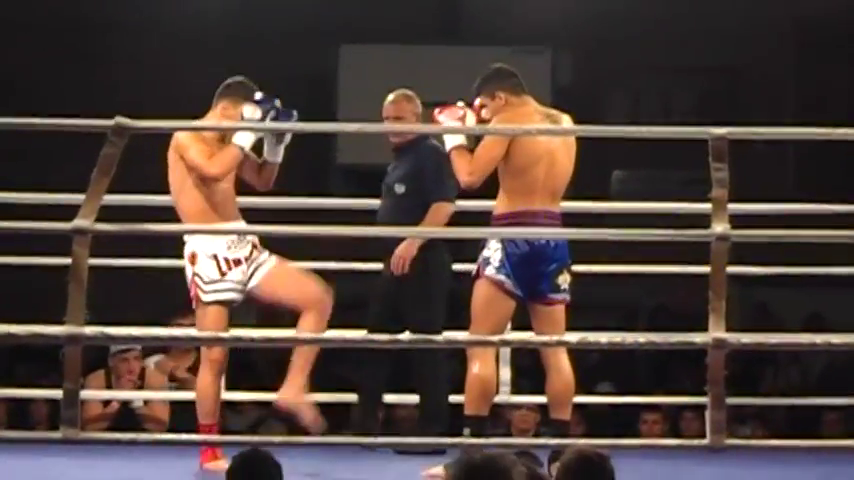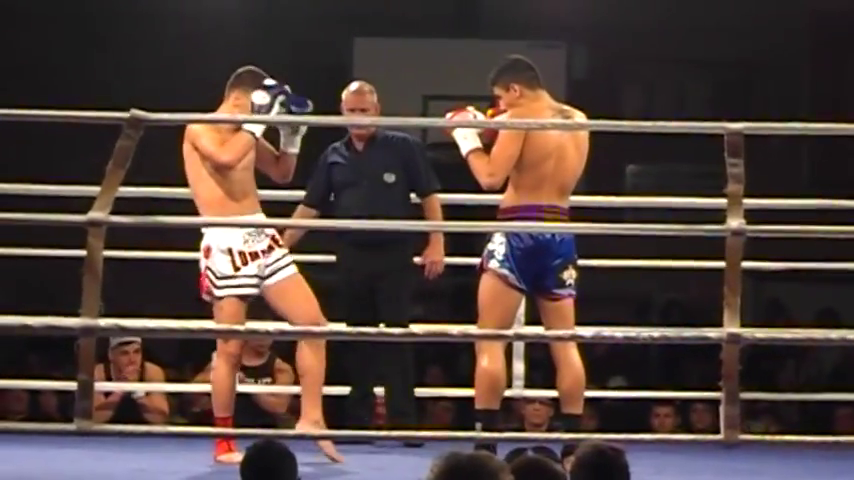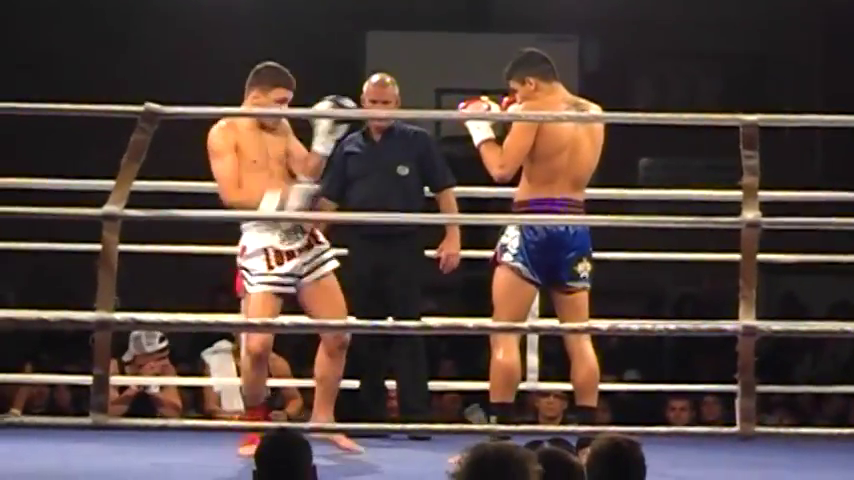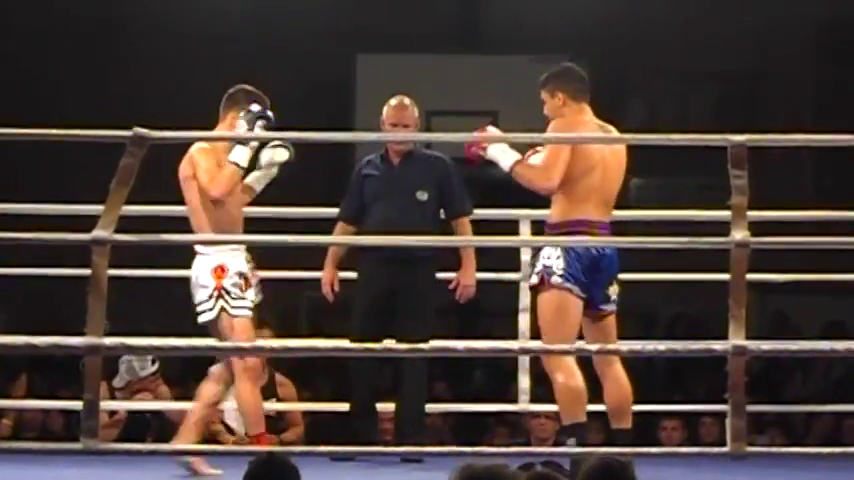
dt=0.7s
person 1, frame 1
left shoulder: (222, 140)
right shoulder: (187, 138)
left elbow: (262, 181)
right elbow: (209, 170)
left wrist: (274, 140)
right wrist: (247, 130)
left hip: (242, 242)
right hip: (207, 251)
left knee: (319, 298)
right knee: (213, 356)
left ankle: (294, 389)
right ankle: (210, 449)
person 1, frame 2
left shoulder: (245, 133)
right shoulder: (199, 129)
left elbow: (282, 172)
right elbow: (226, 158)
left wrist: (291, 132)
right wrist: (260, 117)
left hip: (263, 239)
right hip: (226, 245)
left knee: (313, 324)
right knee: (230, 348)
left ankle: (311, 419)
right ankle: (224, 441)
person 1, frame 3
left shoulder: (280, 128)
right shoulder: (223, 134)
left elbow: (309, 170)
right elbow: (231, 194)
left wrist: (325, 129)
right wrist: (279, 200)
left hip: (303, 237)
right hip: (262, 246)
left knee: (337, 338)
right knee: (258, 347)
left ankle: (321, 419)
right ankle: (254, 430)
person 1, frame 4
left shoulder: (219, 155)
right shoulder: (203, 152)
right elbow: (216, 192)
left wrist: (266, 168)
right wrist: (246, 146)
left hip: (232, 266)
right hip: (220, 268)
left knee: (234, 364)
right knee: (249, 364)
left ankle: (185, 442)
person 2, frame 1
left shoulder: (509, 120)
right shoulder: (564, 124)
left elbow: (470, 176)
left wrist: (453, 131)
right wrist: (481, 126)
left hip: (513, 239)
right hip: (552, 239)
left knee: (481, 346)
right knee: (554, 349)
person 2, frame 2
left shoulder: (520, 117)
right shoulder: (578, 121)
left elbow: (492, 177)
left wrist: (467, 135)
right wrist: (495, 127)
left hip: (519, 233)
right hip: (560, 234)
left knee: (489, 342)
right knee: (565, 344)
left ankle: (485, 445)
person 2, frame 3
left shoulder: (533, 112)
right shoulder: (594, 114)
left elbow: (502, 168)
left wrist: (479, 125)
left hip: (535, 226)
right hip: (574, 226)
left knee: (504, 335)
right knee: (578, 338)
person 2, frame 4
left shoulder: (564, 126)
right shoulder: (614, 137)
left elbow: (547, 182)
left wrist: (501, 152)
right wrist: (539, 157)
left hip: (569, 245)
right hip: (603, 246)
left knee: (558, 356)
right knee: (608, 359)
person 3, frame 1
left shoulder: (431, 154)
right shoulder: (398, 159)
left elbow: (443, 205)
left wrist: (412, 243)
left hip: (423, 264)
right hip: (396, 265)
left knee: (425, 347)
left ankle: (435, 430)
right ankle: (366, 425)
person 3, frame 2
left shoulder: (403, 147)
right shoulder: (333, 155)
left elbow: (429, 196)
right elbow: (310, 207)
left wrist: (436, 242)
right wrist: (282, 245)
left hip: (393, 253)
right hip: (352, 256)
right knee: (358, 337)
left ankle: (404, 421)
right ankle: (358, 420)
person 3, frame 3
left shoulder: (418, 141)
right shoulder: (349, 145)
left elbow: (444, 190)
right elbow: (329, 198)
left wrist: (452, 236)
left hip: (405, 247)
right hip: (362, 248)
left knee: (407, 330)
right knee: (366, 331)
left ankle: (416, 415)
right ankle: (369, 414)
person 3, frame 4
left shoulder: (437, 166)
right shoulder: (367, 168)
left elbow: (460, 217)
right elbow: (347, 222)
left wrist: (468, 265)
right wrist: (330, 265)
left hip: (417, 271)
right hip: (373, 269)
left knee: (413, 354)
left ankle: (411, 437)
right ankle: (360, 435)
